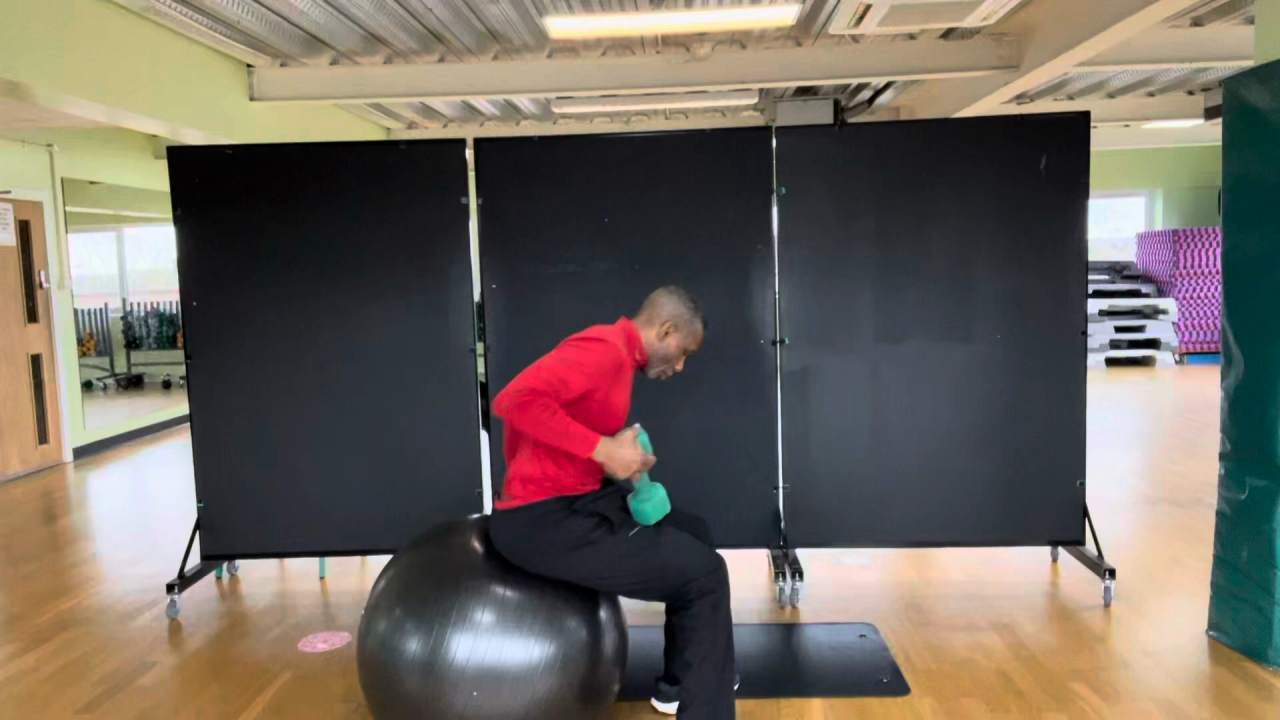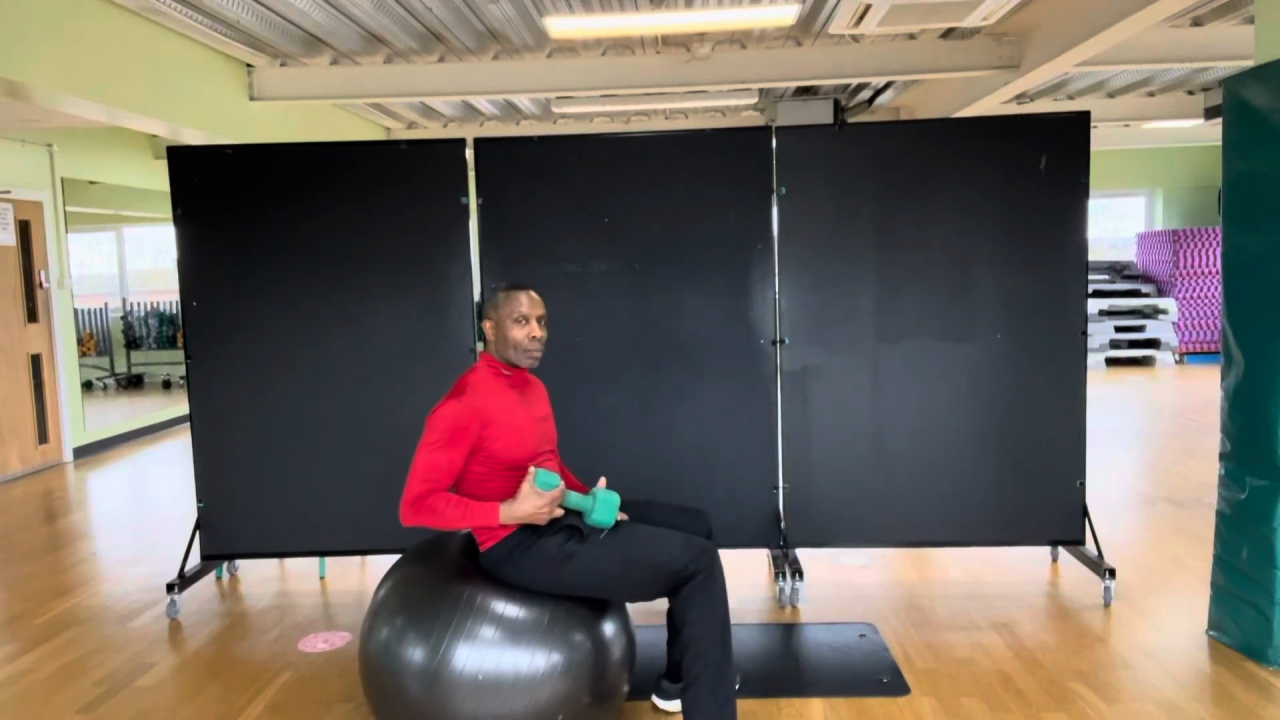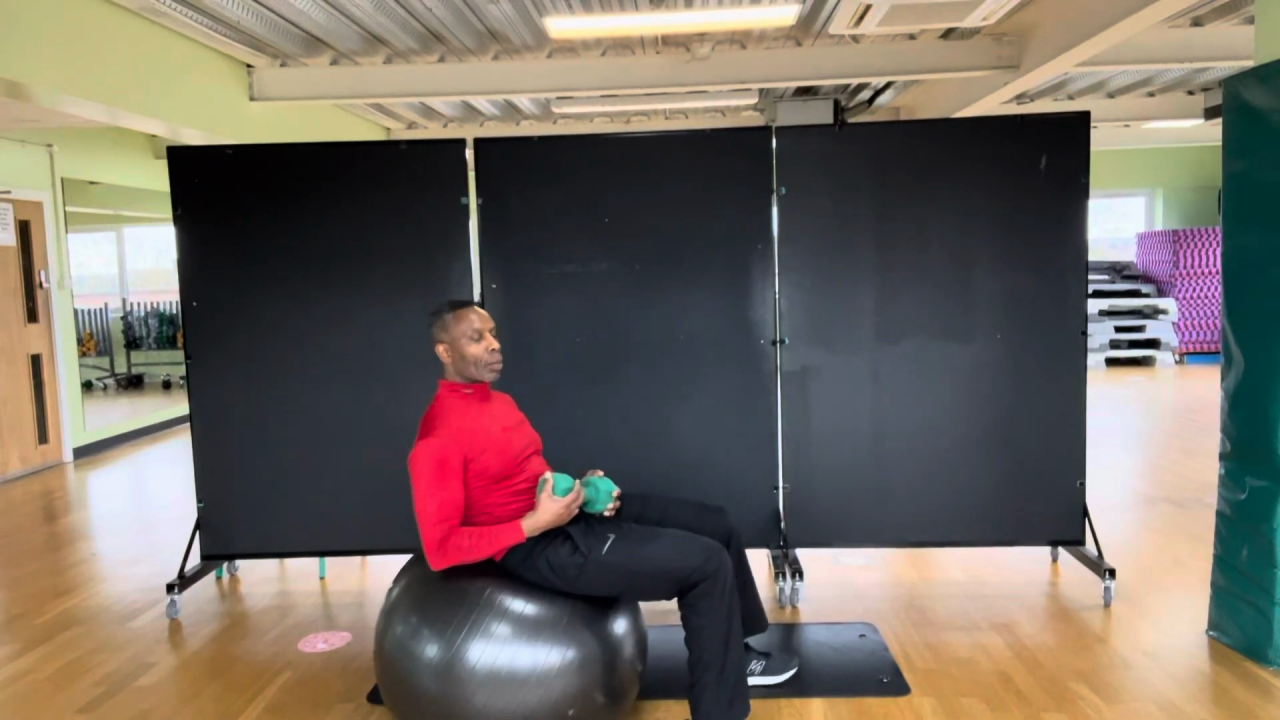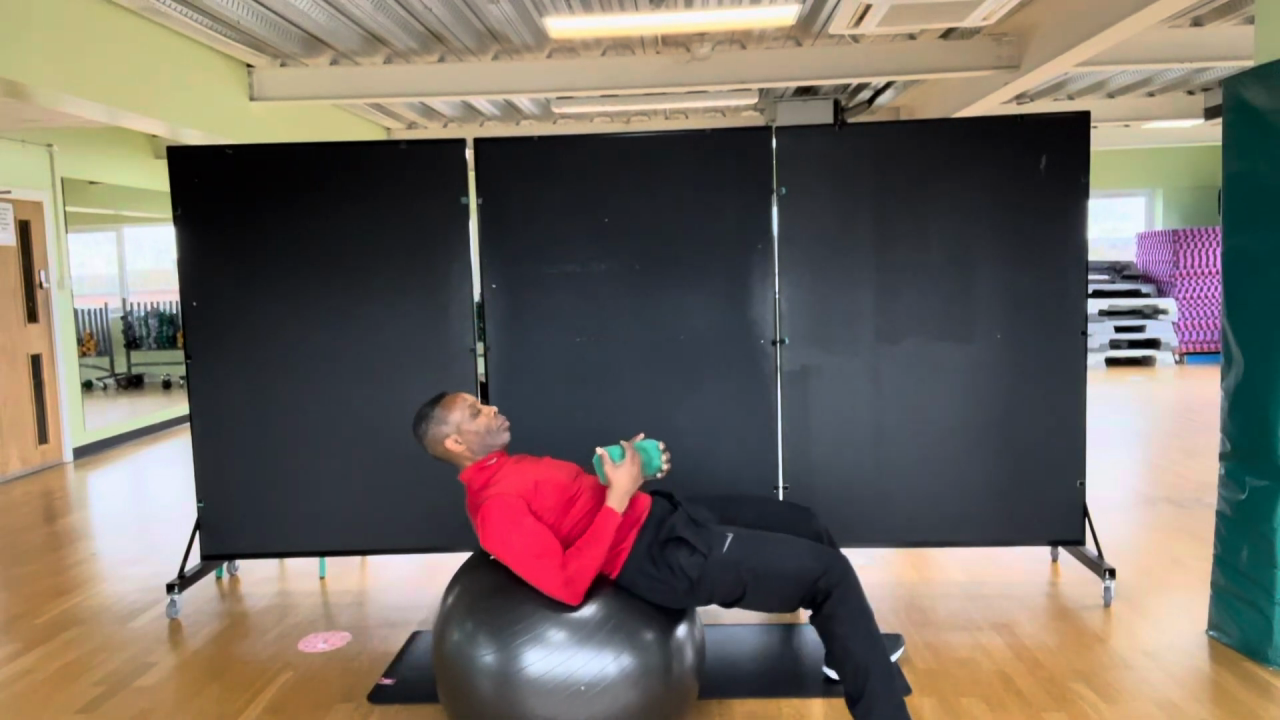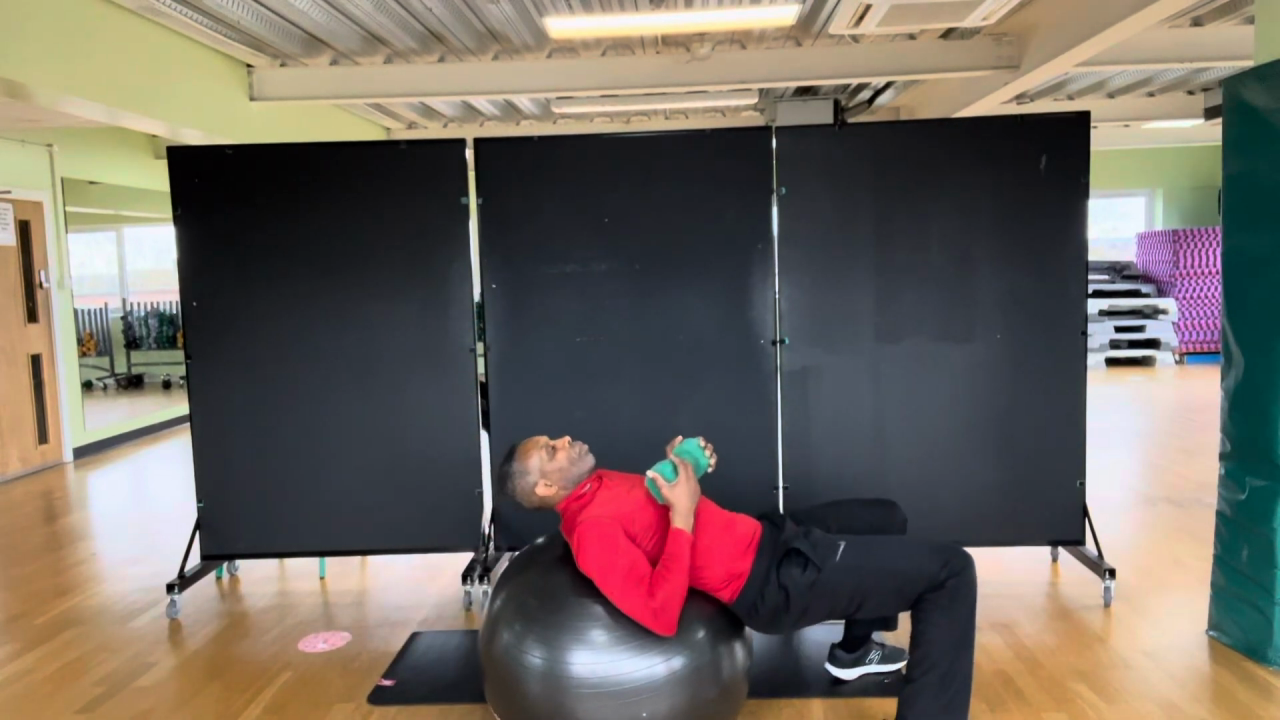
dt=1s
person 1, frame 1
left shoulder: (615, 356)
right shoulder: (601, 352)
right elbow: (515, 401)
right wrist: (604, 451)
left hip: (573, 504)
right hip: (542, 524)
left knee: (694, 534)
right knee: (707, 573)
left ankle: (678, 681)
person 1, frame 2
left shoulder: (532, 387)
right shoulder: (464, 406)
right elbow: (416, 505)
left wrist: (589, 499)
right wrist: (512, 511)
left hip: (563, 517)
right hip: (525, 546)
left knee: (695, 527)
right knee: (697, 560)
left ankle: (679, 678)
person 1, frame 3
left shoulder: (498, 402)
right shoulder: (440, 438)
right elbow: (440, 549)
left wrist: (583, 487)
right wrist: (538, 522)
left hip: (576, 512)
right hip: (543, 547)
left knee: (713, 524)
right knee: (707, 563)
left ankle: (735, 652)
person 1, frame 4
left shoulder: (503, 469)
right shoulder: (495, 507)
right elbow: (569, 584)
left wrist: (627, 466)
right wrist: (621, 493)
left hip: (667, 516)
right hip: (666, 551)
left knee: (804, 524)
right knee: (830, 571)
left ankle: (851, 648)
person 1, frame 5
left shoulder: (594, 486)
right shoulder: (592, 529)
right elbow: (660, 614)
left wrist: (676, 468)
right wrist: (683, 513)
left hip: (768, 537)
right hip: (773, 579)
left knee: (886, 518)
right knee: (950, 569)
left ankle: (852, 650)
